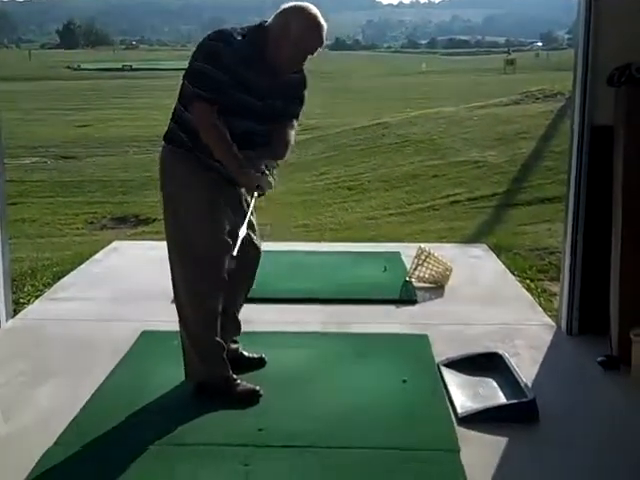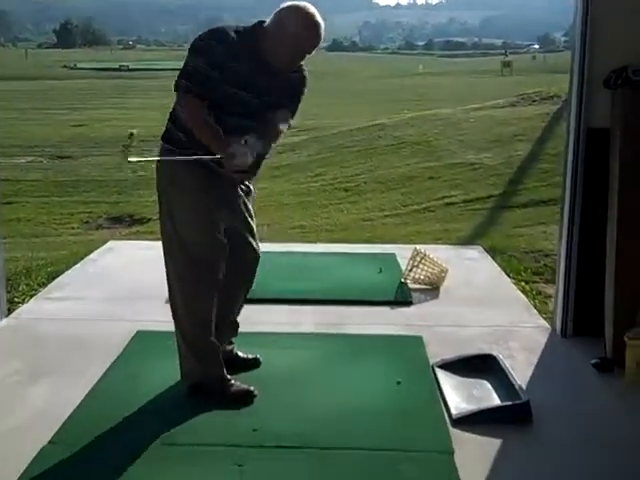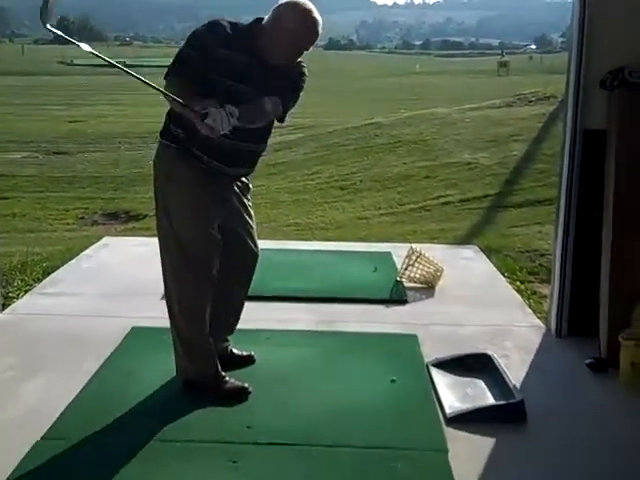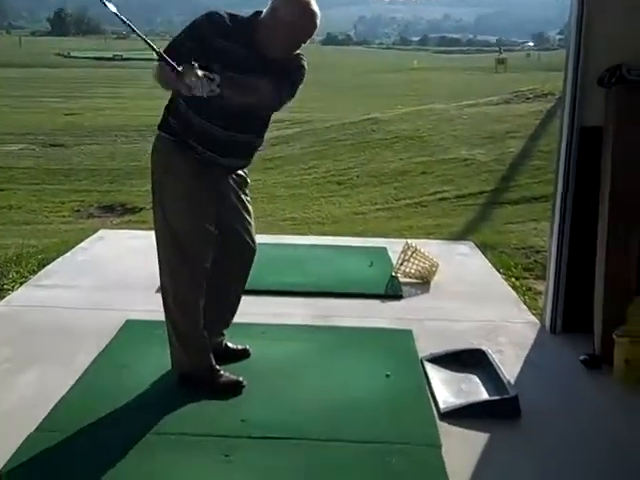
dt=0.1s
person 1, frame 1
left shoulder: (293, 78)
right shoulder: (224, 48)
left elbow: (285, 127)
right elbow: (200, 112)
left wrist: (267, 165)
right wrist: (242, 166)
left hip: (233, 175)
right hip: (192, 169)
left knee: (244, 255)
right knee: (203, 270)
left ankle: (224, 346)
right ankle: (209, 373)
person 1, frame 2
left shoulder: (292, 77)
right shoulder: (219, 45)
left elbow: (277, 121)
right elbow: (188, 103)
left wrist: (253, 145)
right wrist: (224, 148)
left hip: (231, 174)
right hip: (188, 170)
left knee: (243, 257)
right knee: (199, 270)
left ankle: (220, 347)
right ankle: (204, 373)
person 1, frame 3
left shoulder: (292, 74)
right shoulder: (216, 38)
left elbow: (268, 109)
right elbow: (176, 85)
left wrist: (232, 117)
right wrist: (202, 115)
left hip: (231, 174)
right hip: (184, 166)
left knee: (241, 256)
right knee: (193, 267)
left ankle: (215, 343)
right ankle: (199, 370)
person 1, frame 4
left shoulder: (291, 67)
left elbow: (259, 93)
right elbow: (162, 72)
left wrist: (214, 85)
right wrist: (183, 79)
left hip: (228, 167)
right hip: (181, 158)
left knee: (239, 250)
right knee: (188, 260)
left ankle: (210, 337)
right ankle: (193, 363)
